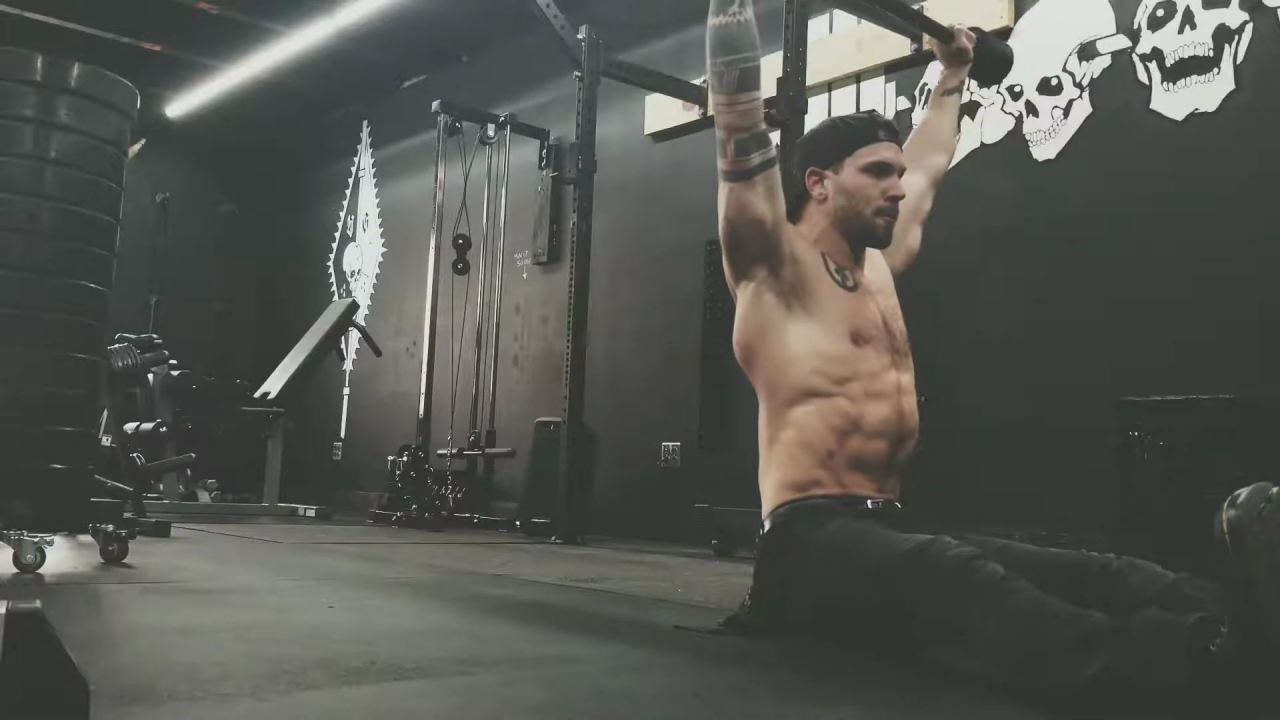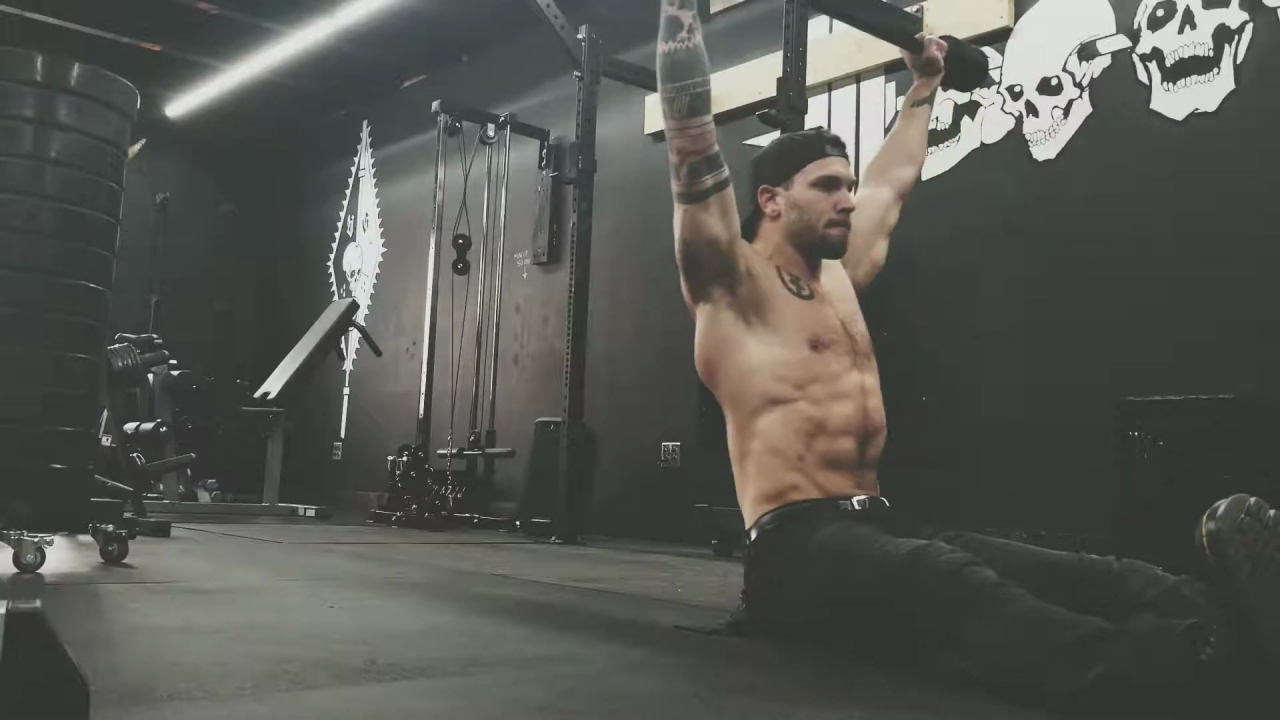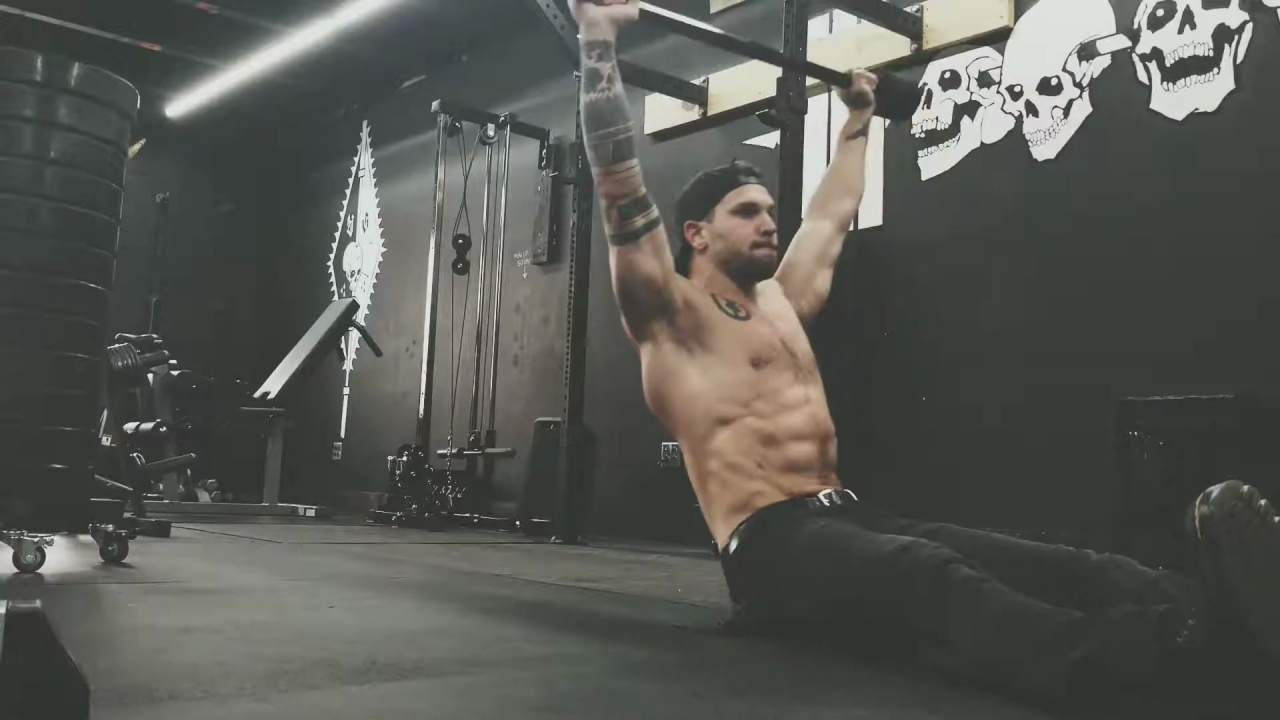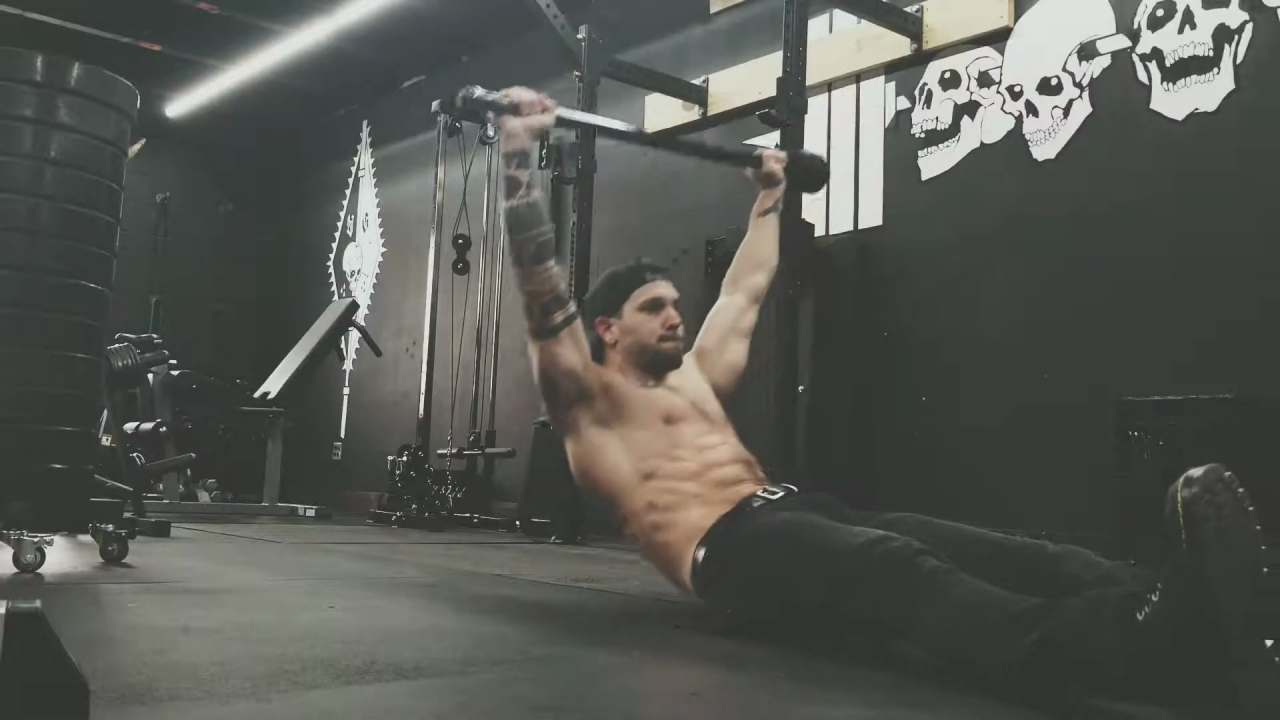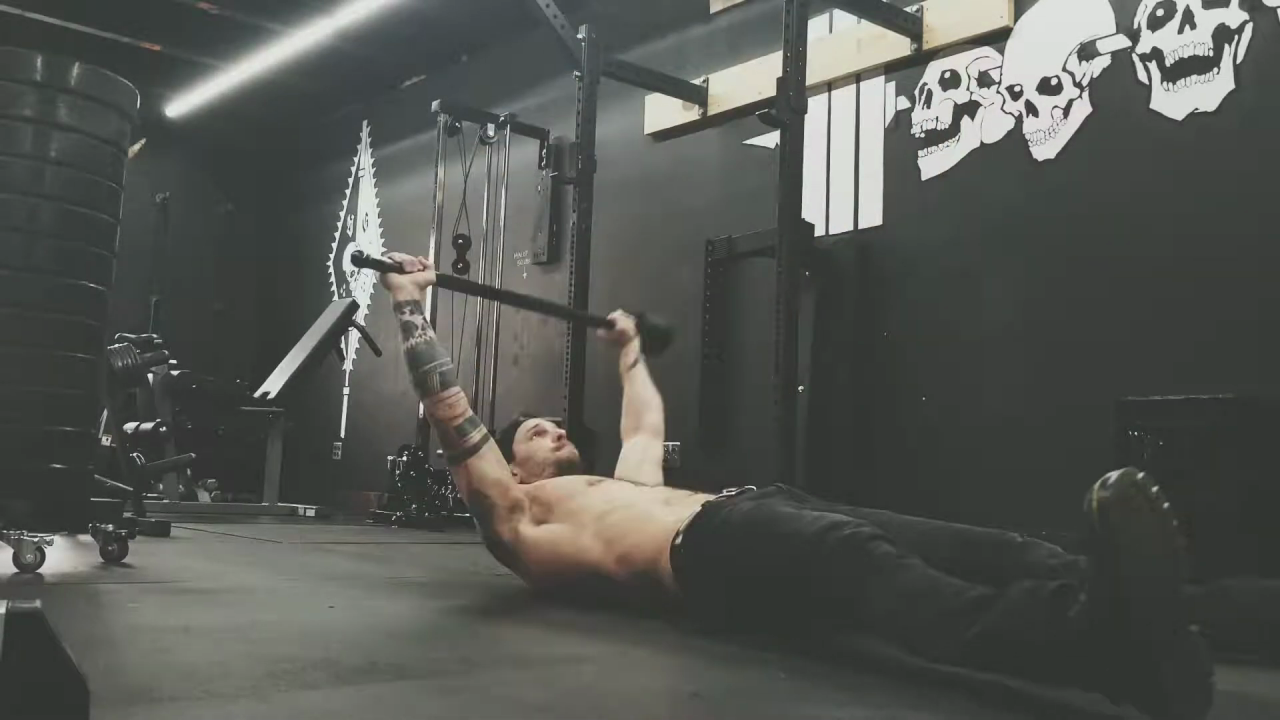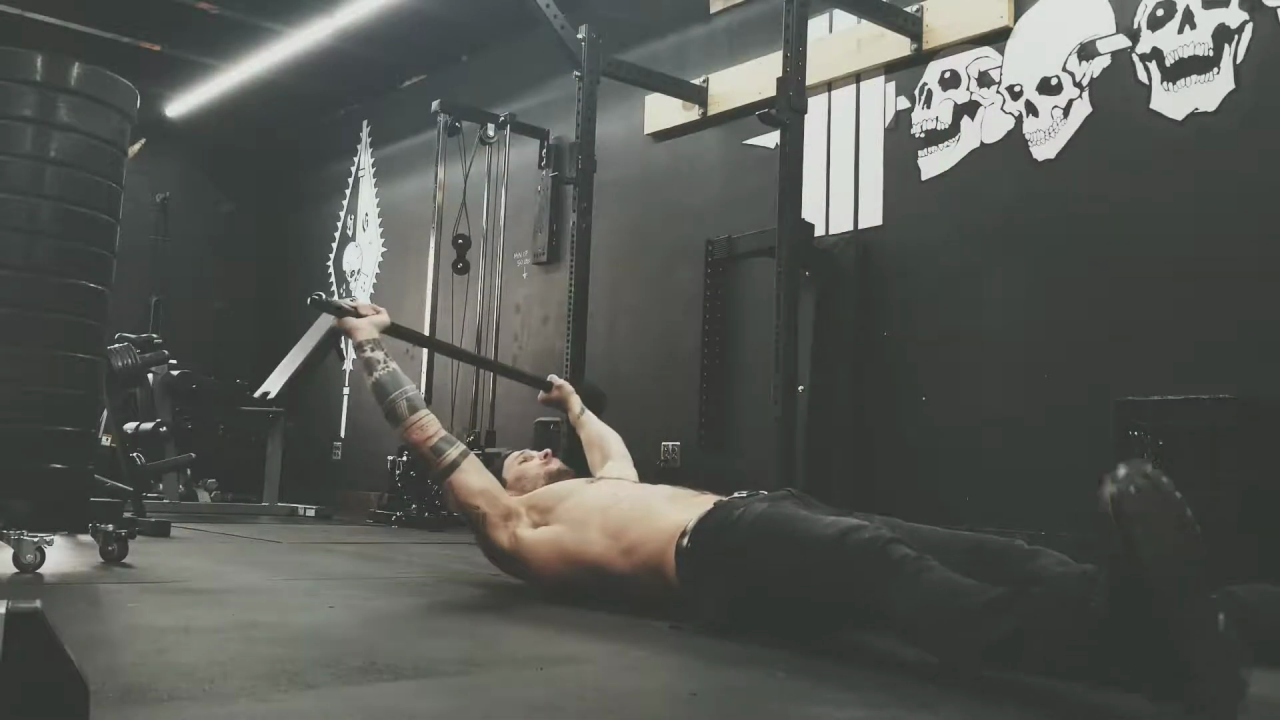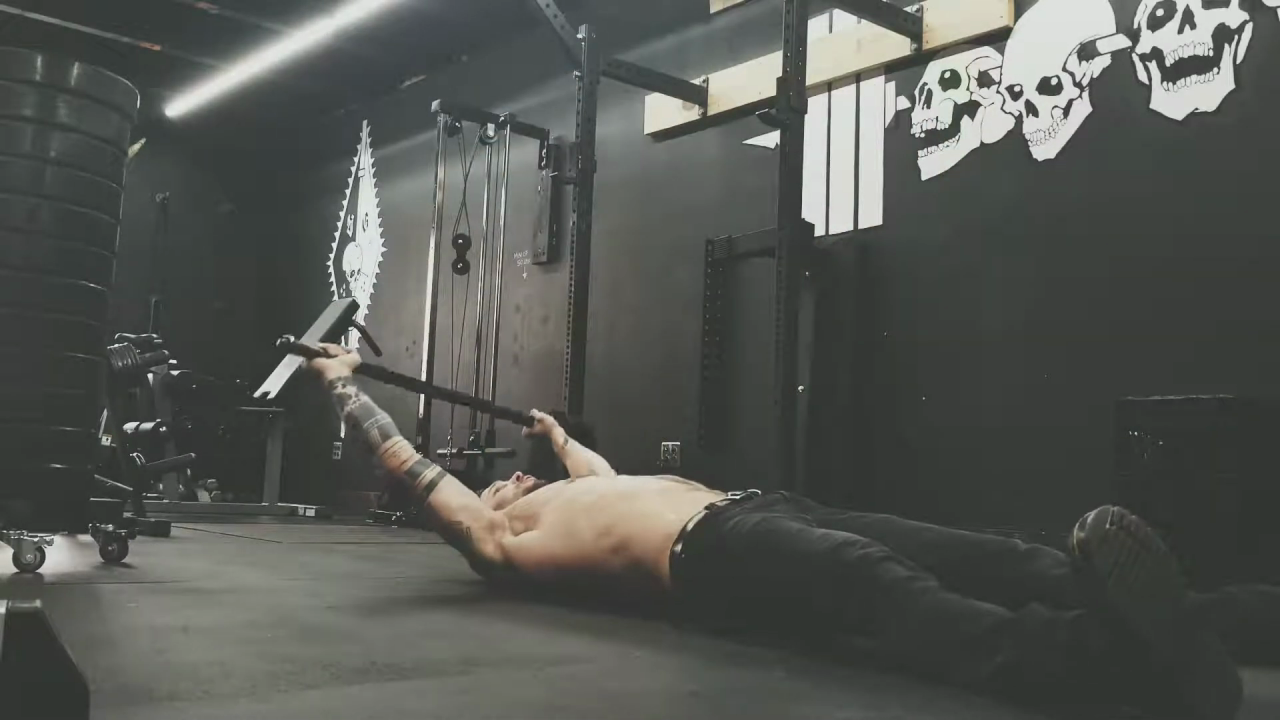
dt=0.3s
person 1, frame 1
left shoulder: (876, 265)
right shoulder: (773, 267)
left elbow: (929, 167)
right elbow: (740, 120)
left wrist: (952, 77)
left hip: (889, 533)
right hip: (809, 548)
left knee: (1091, 575)
right knee: (957, 578)
right ankle: (1188, 654)
person 1, frame 2
left shoulder: (839, 278)
right shoulder: (732, 284)
left elbow: (894, 182)
right elbow: (693, 145)
left wrist: (924, 88)
left hip: (878, 526)
right hip: (796, 550)
left knee: (1073, 573)
right knee: (949, 584)
right ankle: (1182, 658)
person 1, frame 3
left shoulder: (780, 301)
right shoulder: (672, 316)
left elbow: (834, 212)
right elbow: (621, 191)
left wrist: (858, 117)
left hip: (848, 518)
right hip: (772, 548)
left knee: (1048, 566)
right knee: (930, 577)
right ankle: (1147, 651)
person 1, frame 4
left shoulder: (692, 380)
right shoulder: (590, 404)
left elbow: (744, 293)
right elbow: (544, 301)
left wrist: (770, 195)
right wrist: (522, 154)
left hip: (795, 516)
right hip: (736, 550)
left knee: (991, 551)
right knee: (903, 570)
left ankle: (1191, 623)
right ankle: (1131, 639)
person 1, frame 5
left shoulder: (620, 488)
right shoulder: (519, 513)
left elbow: (646, 426)
right elbow: (455, 422)
left wrist: (629, 351)
right wrist: (412, 306)
left hip: (756, 508)
right hip: (707, 548)
left knee: (982, 549)
right knee: (868, 568)
left ankle: (1120, 620)
right ankle: (1097, 636)
person 1, frame 6
left shoulder: (597, 492)
right shoulder: (517, 530)
left elbow: (620, 455)
right elbow: (438, 448)
left wrist: (575, 406)
right wrist: (374, 349)
left hip: (759, 512)
right hip: (717, 550)
left knee: (988, 555)
right knee: (890, 572)
left ankle: (1160, 617)
right ankle: (1123, 625)
person 1, frame 7
left shoulder: (575, 497)
right shoulder: (505, 537)
right elbow: (415, 470)
left wrist: (556, 434)
right wrist: (344, 388)
left hip: (754, 509)
right hip: (710, 552)
left knee: (982, 557)
right knee: (887, 593)
left ankle: (1161, 619)
